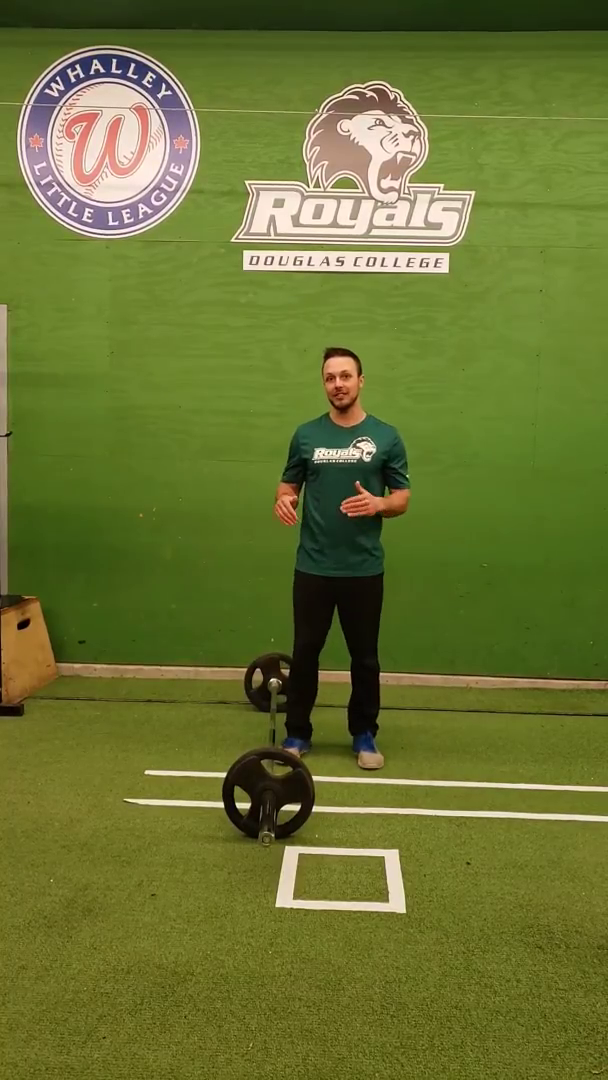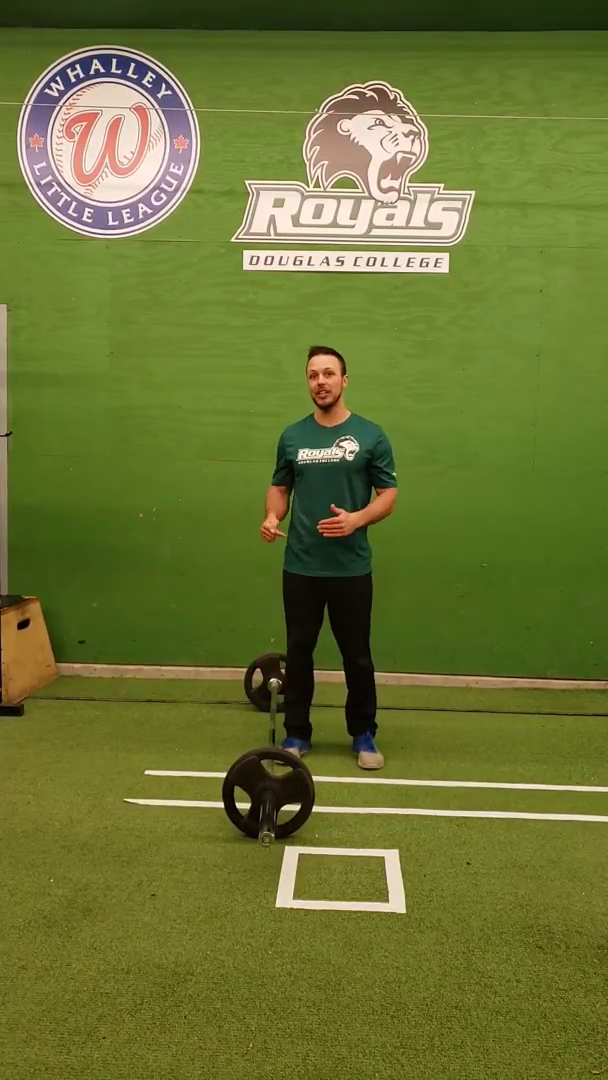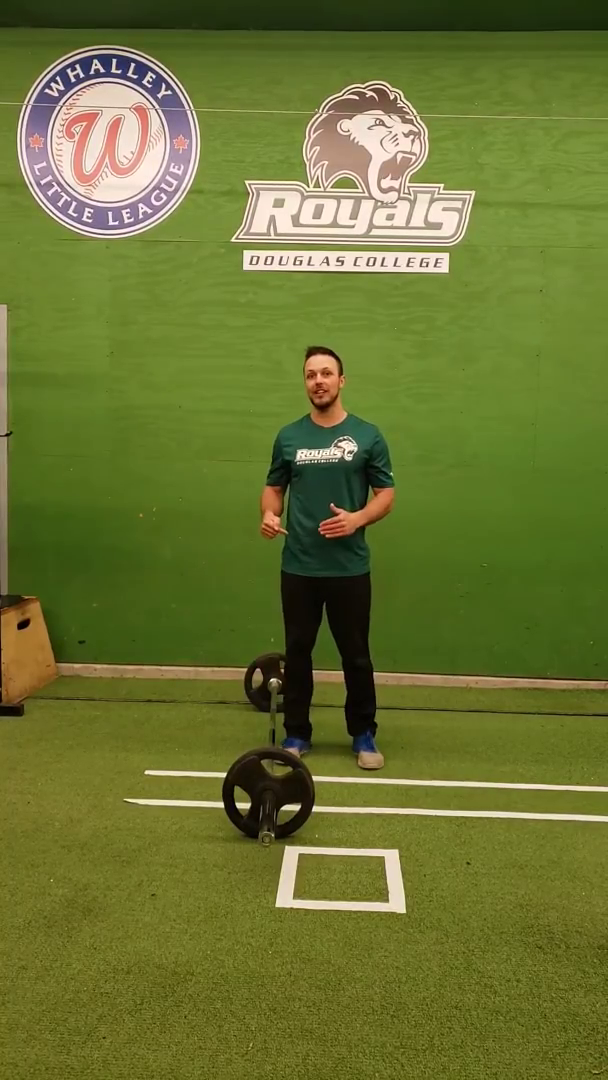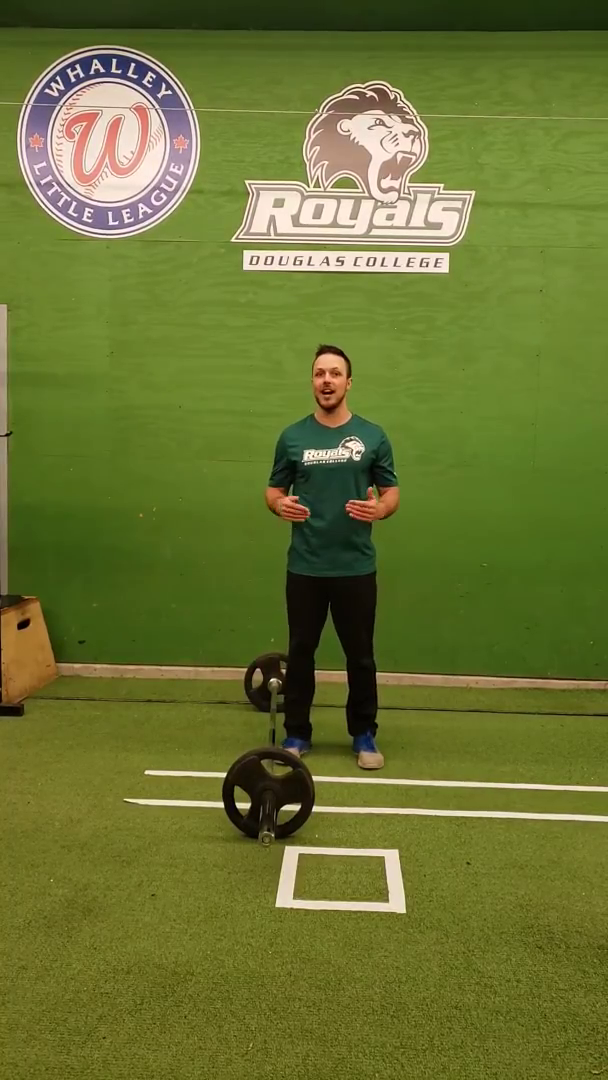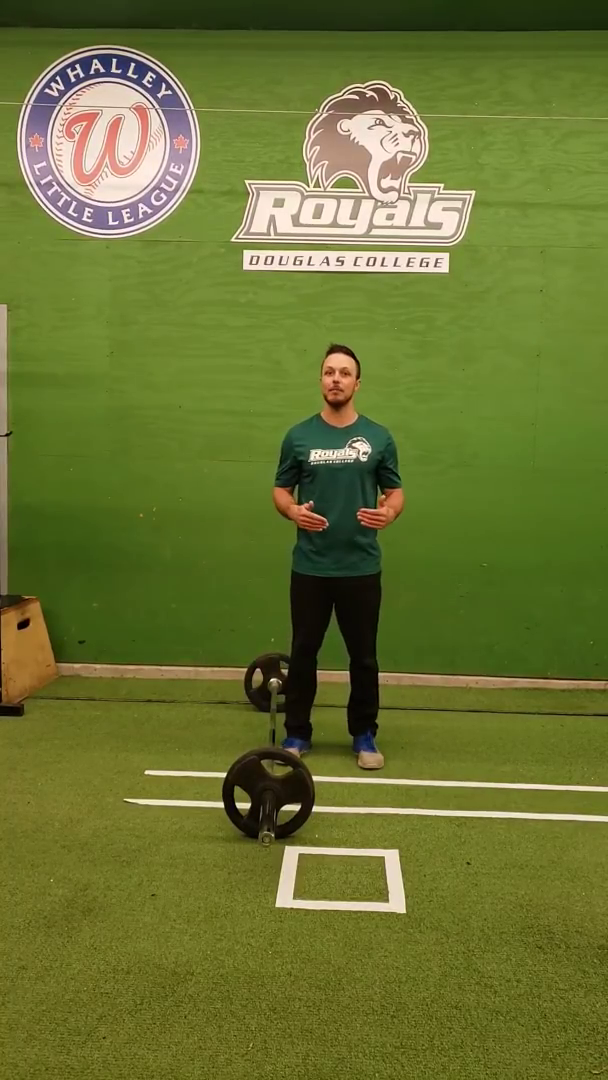
dt=0.5s
person 1, frame 1
left shoulder: (386, 437)
right shoulder: (306, 434)
left elbow: (402, 499)
right elbow: (289, 485)
left wrist: (377, 505)
right wrist: (283, 501)
left hip: (363, 568)
right hip: (312, 567)
left knee: (364, 656)
right knee: (305, 652)
left ankle: (364, 734)
right ankle: (297, 733)
person 1, frame 2
left shoulder: (370, 435)
right shoulder: (292, 436)
left elbow: (388, 495)
right elbow: (280, 487)
left wrist: (357, 519)
right wrist: (272, 518)
left hip: (351, 568)
right hip: (300, 567)
left knee: (357, 655)
right knee: (298, 652)
left ankle: (363, 734)
right ankle: (297, 733)
person 1, frame 3
left shoulder: (367, 436)
right shoulder: (288, 436)
left elbow: (385, 494)
right elbow: (274, 487)
left wrist: (358, 518)
right wrist: (269, 514)
left hip: (350, 568)
right hip: (298, 567)
left knee: (356, 655)
right knee: (297, 652)
left ankle: (363, 735)
right ankle: (296, 733)
person 1, frame 4
left shoulder: (373, 436)
right shoulder: (292, 437)
left elbow: (392, 492)
right elbow: (274, 488)
left wrist: (380, 508)
right wrist: (280, 505)
left hip: (356, 568)
right hip: (305, 567)
left knee: (360, 655)
right knee: (300, 652)
left ankle: (363, 734)
right ankle: (297, 733)
person 1, frame 5
left shoulder: (378, 438)
right shoulder: (298, 436)
left elbow: (395, 491)
right elbow: (281, 490)
left wrist: (389, 512)
right wrist: (293, 511)
left hip: (361, 568)
right hip: (310, 568)
left knee: (363, 656)
right knee: (303, 653)
left ankle: (364, 735)
right ankle: (297, 733)
